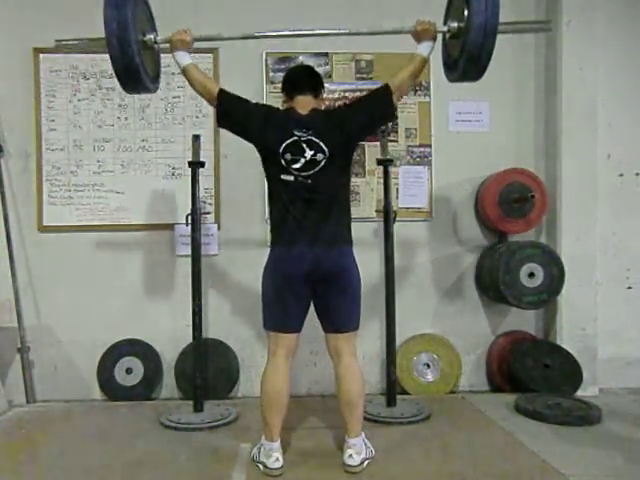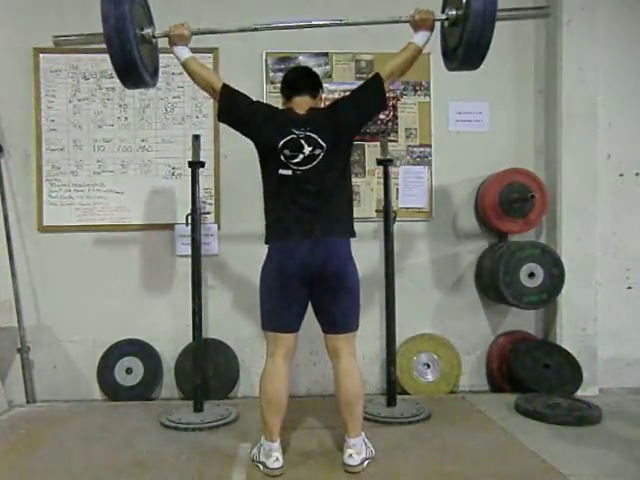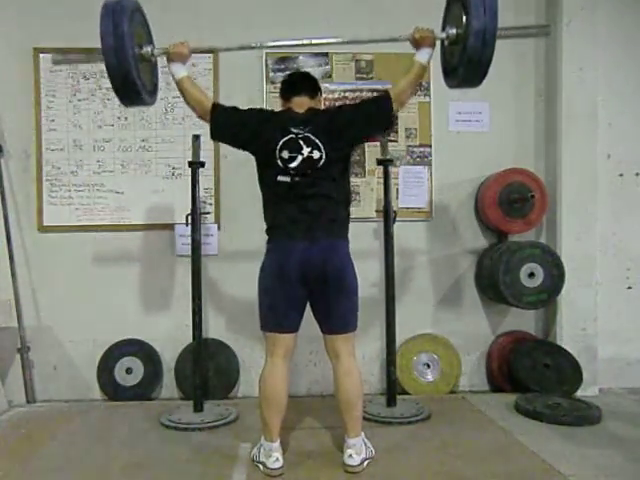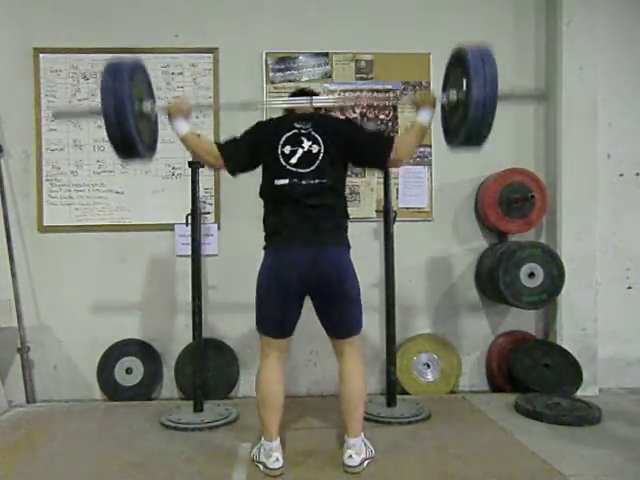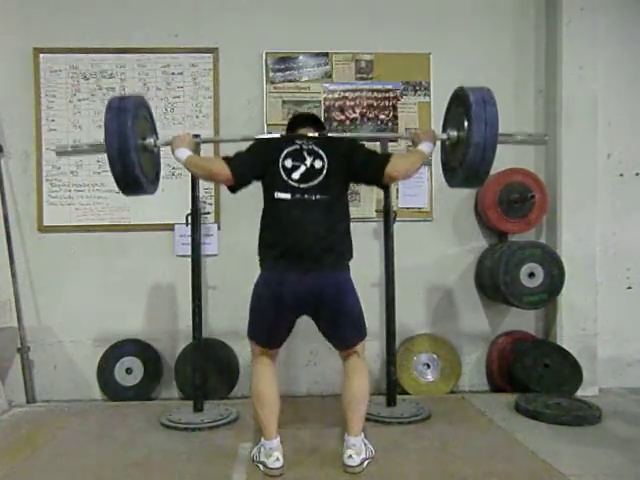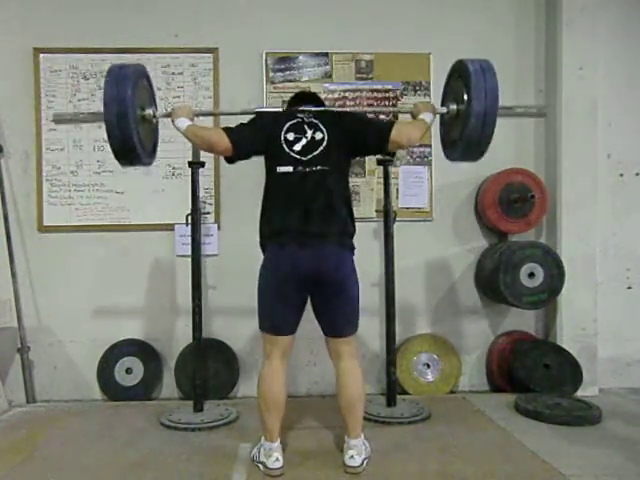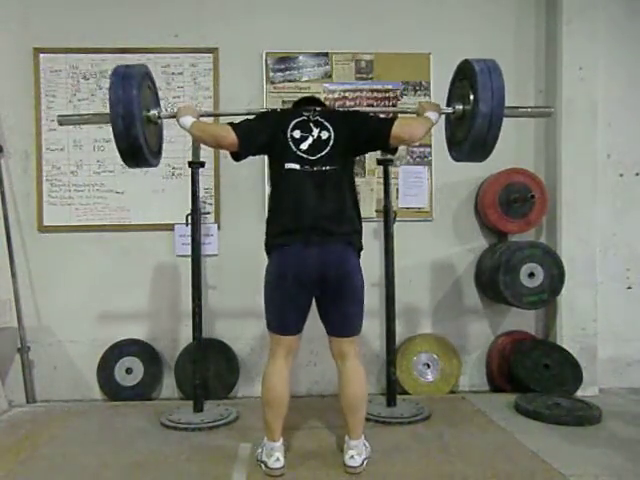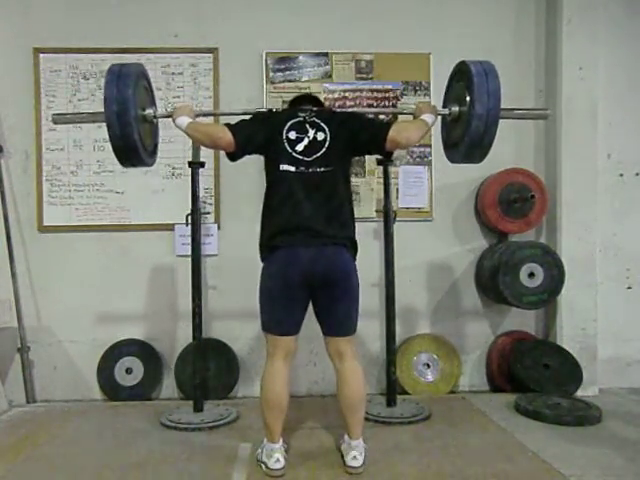
dt=0.3s
person 1, frame 1
left shoulder: (266, 125)
right shoulder: (343, 123)
left elbow: (212, 92)
right elbow: (397, 87)
left wrist: (182, 55)
right wrist: (425, 46)
left hip: (287, 257)
right hip: (336, 256)
left knee: (279, 355)
right knee: (345, 354)
person 1, frame 2
left shoulder: (265, 123)
right shoulder: (340, 119)
left elbow: (214, 85)
right elbow: (388, 74)
left wrist: (181, 49)
right wrist: (421, 34)
left hip: (284, 256)
right hip: (334, 253)
left knee: (278, 356)
right knee: (344, 355)
person 1, frame 3
left shoulder: (263, 125)
right shoulder: (340, 122)
left elbow: (204, 109)
right elbow: (398, 96)
left wrist: (178, 67)
right wrist: (423, 53)
left hip: (283, 253)
right hip: (332, 252)
left knee: (277, 355)
right knee: (343, 354)
person 1, frame 4
left shoulder: (267, 132)
right shoulder: (341, 130)
left elbow: (213, 157)
right elbow: (400, 152)
left wrist: (181, 124)
right wrist: (424, 114)
left hip: (281, 259)
right hip: (333, 257)
left knee: (272, 356)
right knee: (349, 354)
right ankle: (355, 447)
person 1, frame 5
left shoulder: (268, 150)
right shoulder: (343, 150)
left elbow: (220, 172)
right elbow: (398, 170)
left wrist: (183, 151)
right wrist: (424, 145)
left hip: (278, 277)
right hip: (332, 277)
left knee: (262, 358)
right knee: (354, 357)
left ankle: (271, 449)
right ankle: (355, 446)
person 1, frame 6
left shoulder: (269, 123)
right shoulder: (344, 123)
left elbow: (220, 143)
right elbow: (404, 137)
left wrist: (183, 121)
right wrist: (425, 117)
left hip: (281, 256)
right hip: (334, 255)
left knee: (275, 355)
right knee: (345, 354)
right ankle: (355, 447)
person 1, frame 7
left shoulder: (274, 123)
right shoulder: (349, 122)
left elbow: (224, 137)
right elbow: (407, 133)
left wrist: (188, 120)
right wrist: (430, 114)
left hip: (288, 255)
right hip: (341, 254)
left knee: (280, 354)
right knee: (347, 354)
left ankle: (273, 449)
right ankle: (355, 448)
person 1, frame 8
left shoulder: (270, 123)
right shoulder: (345, 123)
left elbow: (221, 138)
right elbow: (403, 137)
left wrist: (184, 120)
right wrist: (426, 117)
left hip: (283, 257)
right hip: (336, 256)
left knee: (279, 356)
right knee: (345, 354)
right ankle: (355, 448)
